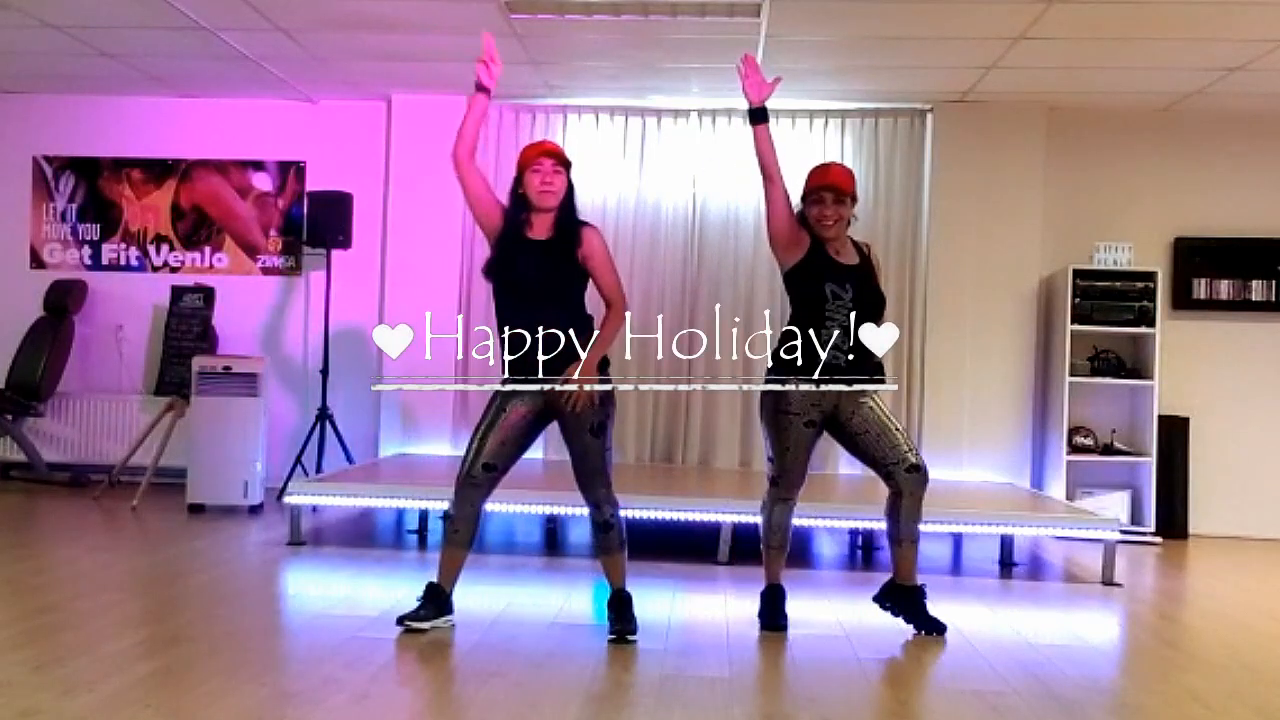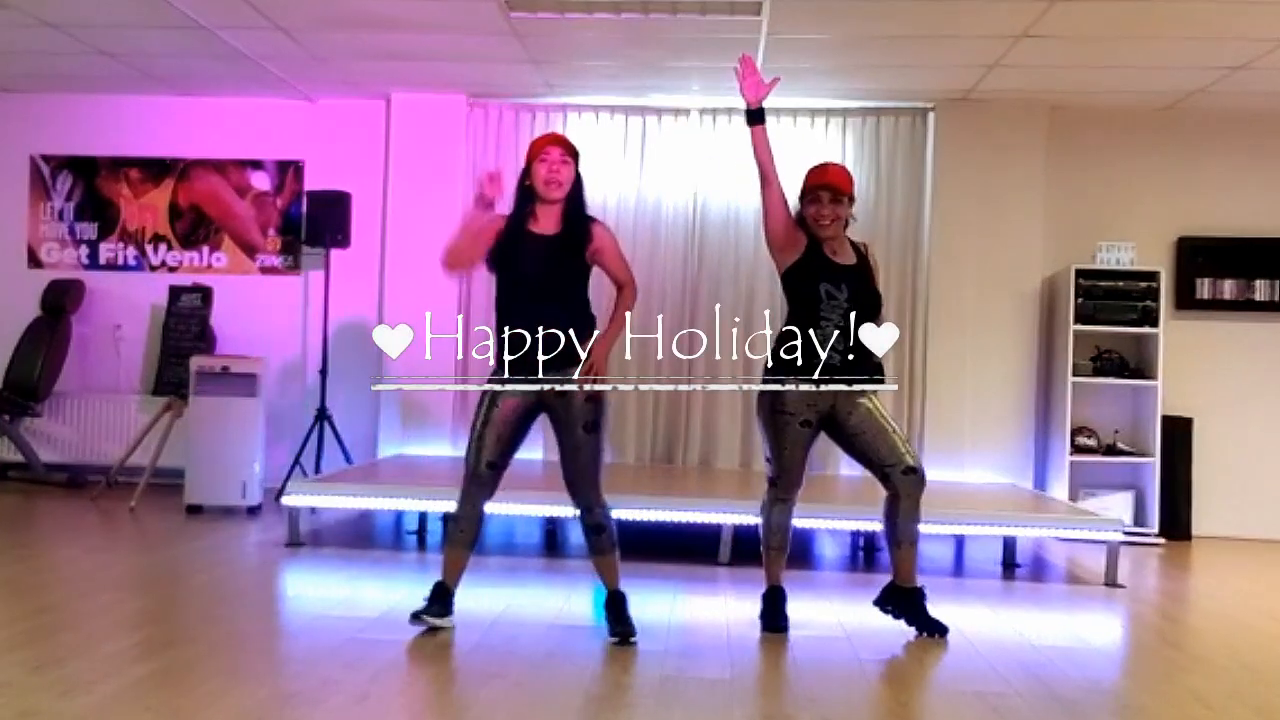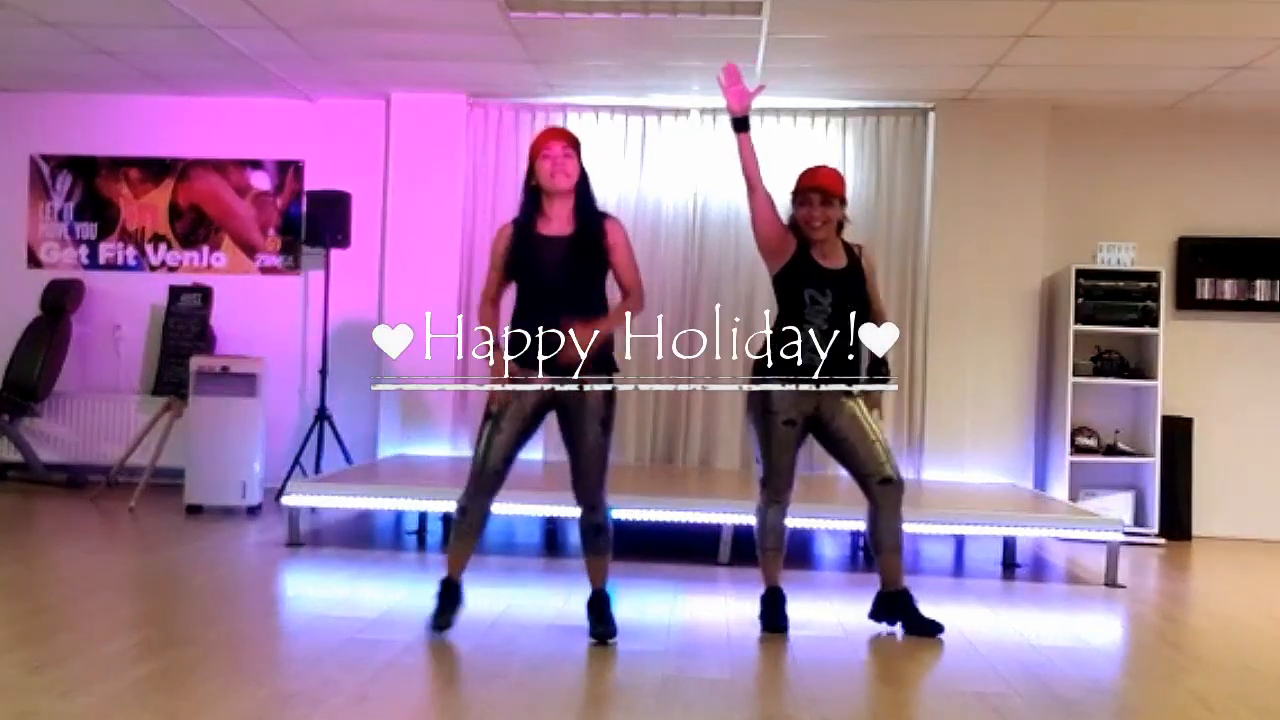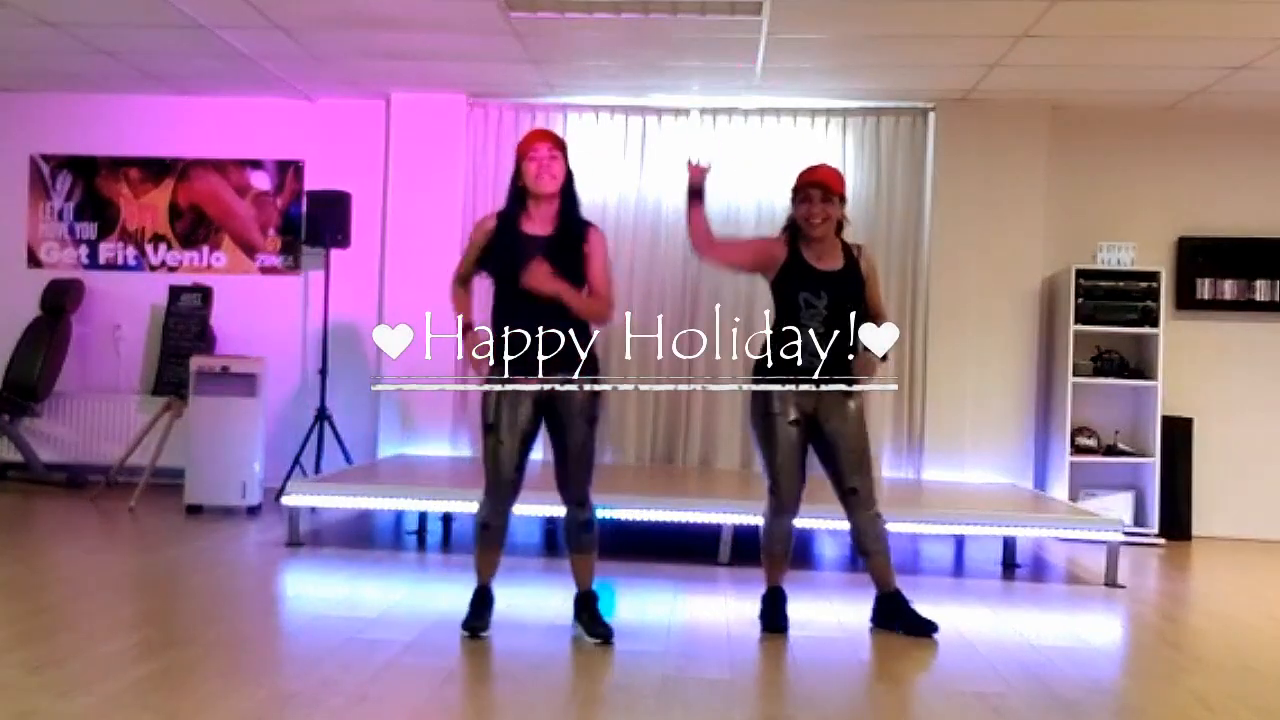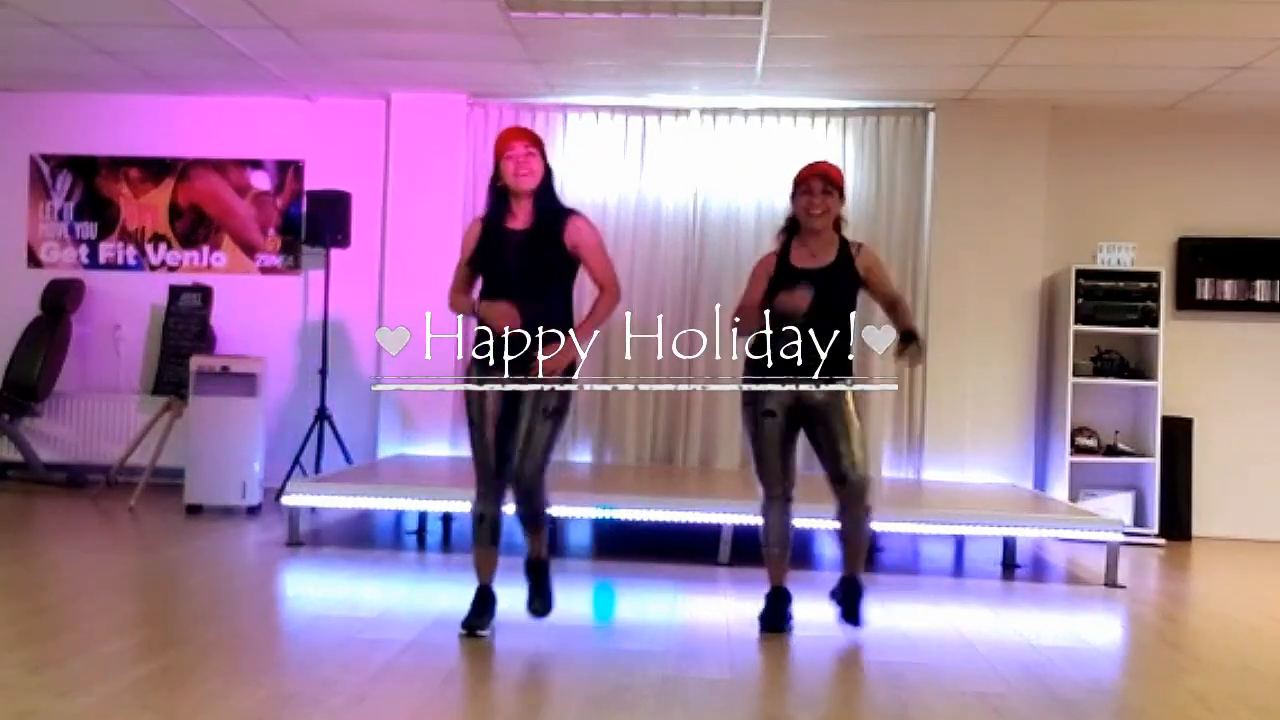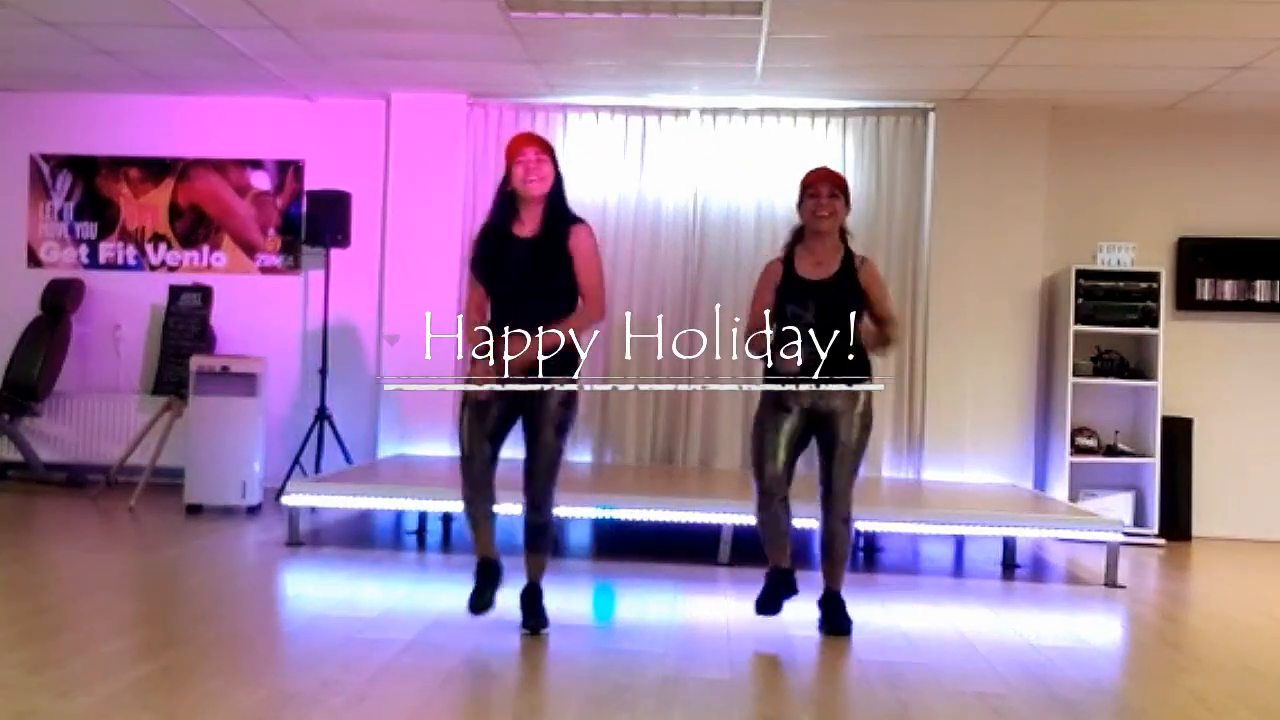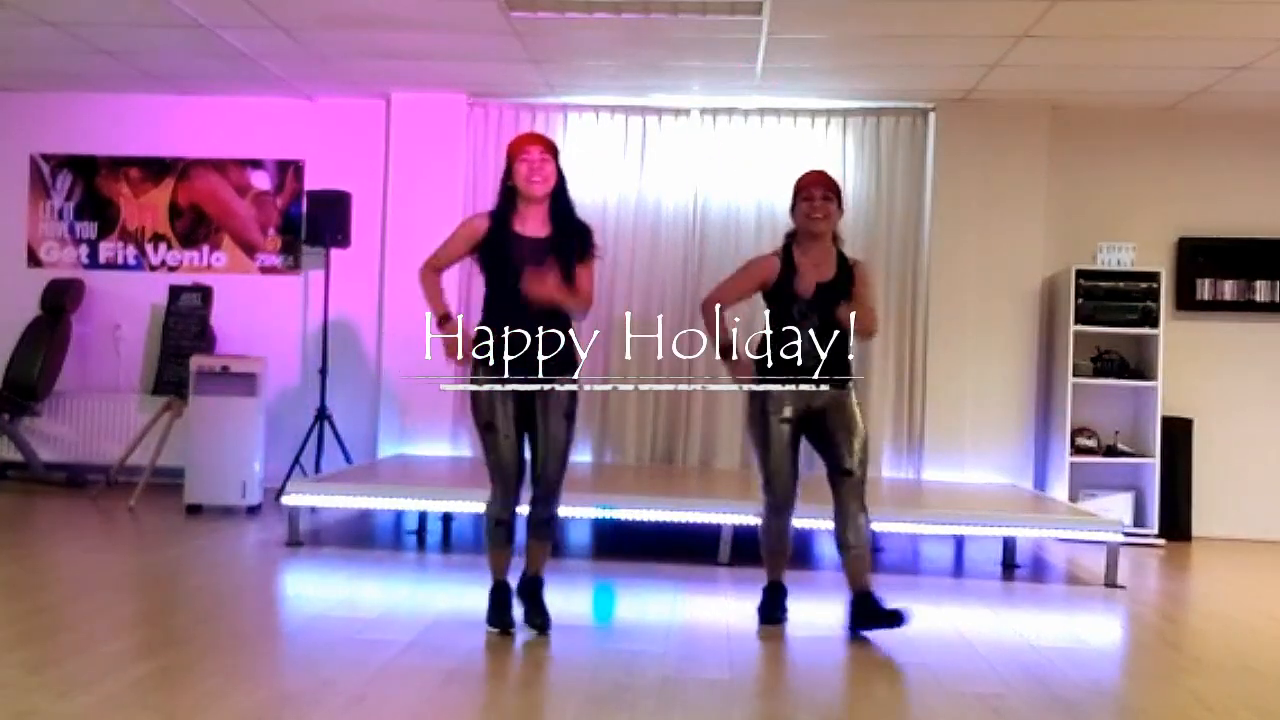
dt=0.3s
person 1, frame 1
left shoulder: (582, 236)
right shoulder: (503, 230)
left elbow: (617, 306)
right elbow: (462, 159)
left wrist: (591, 362)
right wrist: (484, 91)
left hip: (580, 380)
right hip: (521, 384)
left knee: (597, 494)
right knee: (470, 483)
left ankle: (619, 601)
right ankle: (440, 599)
person 1, frame 2
left shoulder: (592, 233)
right shoulder: (505, 229)
left elbow: (627, 290)
right elbow: (453, 263)
left wrist: (604, 342)
right wrist: (482, 207)
left hip: (574, 377)
right hip: (513, 376)
left knee: (587, 493)
right knee: (476, 483)
left ankle: (615, 599)
right ankle: (443, 595)
person 1, frame 3
left shoulder: (606, 231)
right shoulder: (513, 235)
left elbow: (634, 297)
right elbow: (490, 300)
left wrist: (600, 329)
right wrist: (495, 358)
left hip: (588, 375)
right hip: (525, 374)
left knee: (590, 494)
right knee: (482, 479)
left ankle: (599, 600)
right ankle: (451, 587)
person 1, frame 4
left shoulder: (586, 236)
right shoulder: (493, 228)
left elbow: (602, 311)
right elbow: (461, 285)
left wrist: (558, 288)
right wrist: (470, 335)
left hip: (570, 373)
right hip: (511, 374)
left knee: (576, 493)
right knee: (501, 489)
left ankle: (586, 603)
right ankle: (483, 592)
person 1, frame 5
left shoulder: (571, 226)
right shoulder: (482, 229)
left elbow: (610, 291)
right elbow: (457, 295)
left wrist: (571, 345)
right wrist: (483, 309)
left hip: (549, 369)
right hip: (490, 369)
left knee: (525, 475)
right knee: (489, 483)
left ankle: (538, 562)
right ankle: (484, 594)
person 1, frame 6
left shoulder: (575, 233)
right shoulder: (492, 233)
left elbow: (595, 309)
right elbow: (475, 299)
left wrist: (542, 339)
right wrist: (476, 347)
left hip: (553, 373)
right hip: (494, 372)
left knee: (540, 491)
right knee: (475, 474)
left ankle: (534, 592)
right ankle: (487, 563)
person 1, frame 7
left shoulder: (575, 235)
right shoulder: (484, 226)
left elbow: (582, 305)
right elbow: (430, 271)
left wrist: (555, 294)
right wrist: (447, 323)
left hip: (554, 371)
right hip: (496, 368)
left knee: (549, 484)
right knee: (506, 484)
left ankle: (533, 584)
right ankle: (499, 587)
person 2, frame 1
left shoulder: (866, 256)
right shoulder: (795, 247)
right elbow: (771, 178)
left wrist: (872, 373)
right wrist: (758, 111)
left hip: (854, 391)
right hip: (796, 387)
left knee: (910, 474)
right knee: (784, 488)
left ankle: (903, 588)
right ankle: (773, 592)
person 2, frame 2
left shoulder: (864, 256)
right shoulder: (792, 246)
right elbow: (768, 179)
left wrist: (871, 373)
right wrist: (755, 111)
left hip: (851, 390)
right hip: (793, 387)
left knee: (907, 477)
right knee: (783, 489)
left ankle: (903, 591)
right ankle: (774, 595)
person 2, frame 3
left shoulder: (860, 259)
right shoulder: (783, 249)
left elbow: (876, 320)
right elbow: (754, 186)
left wrist: (876, 374)
right wrist: (740, 118)
left hip: (839, 392)
right hip: (781, 387)
left knee: (886, 484)
right knee: (776, 492)
left ankle: (894, 597)
right ankle: (772, 596)
person 2, frame 4
left shoulder: (859, 260)
right shoulder: (778, 253)
left elbow: (879, 319)
right elbow: (706, 247)
left wrist: (870, 350)
right wrist: (696, 194)
left hip: (838, 393)
right hip: (780, 389)
left knee: (861, 496)
right knee: (784, 496)
left ankle: (889, 600)
right ankle: (774, 596)
person 2, frame 5
left shoulder: (858, 257)
right shoulder: (772, 263)
left elbow: (892, 300)
right elbow: (742, 324)
left wrist: (908, 335)
right wrist: (779, 307)
left hip: (829, 387)
right hip: (770, 385)
left knee: (852, 481)
right knee: (776, 492)
left ankle: (851, 582)
right ankle: (777, 595)
person 2, frame 6
left shoulder: (861, 268)
right shoulder: (778, 268)
left elbow: (890, 328)
right elbow: (753, 327)
left wrist: (873, 336)
right wrist: (775, 353)
left hip: (846, 391)
right hip: (787, 387)
left knee: (836, 497)
right knee: (770, 482)
left ankle: (833, 598)
right ankle: (779, 573)
person 2, frame 7
left shoulder: (853, 272)
right shoulder: (772, 265)
left elbow: (868, 328)
right elbow: (712, 305)
left wrist: (821, 297)
right wrist: (730, 353)
left hip: (833, 391)
right hip: (777, 389)
left knee: (851, 490)
right knee: (779, 497)
left ankle: (862, 601)
right ankle: (774, 588)
